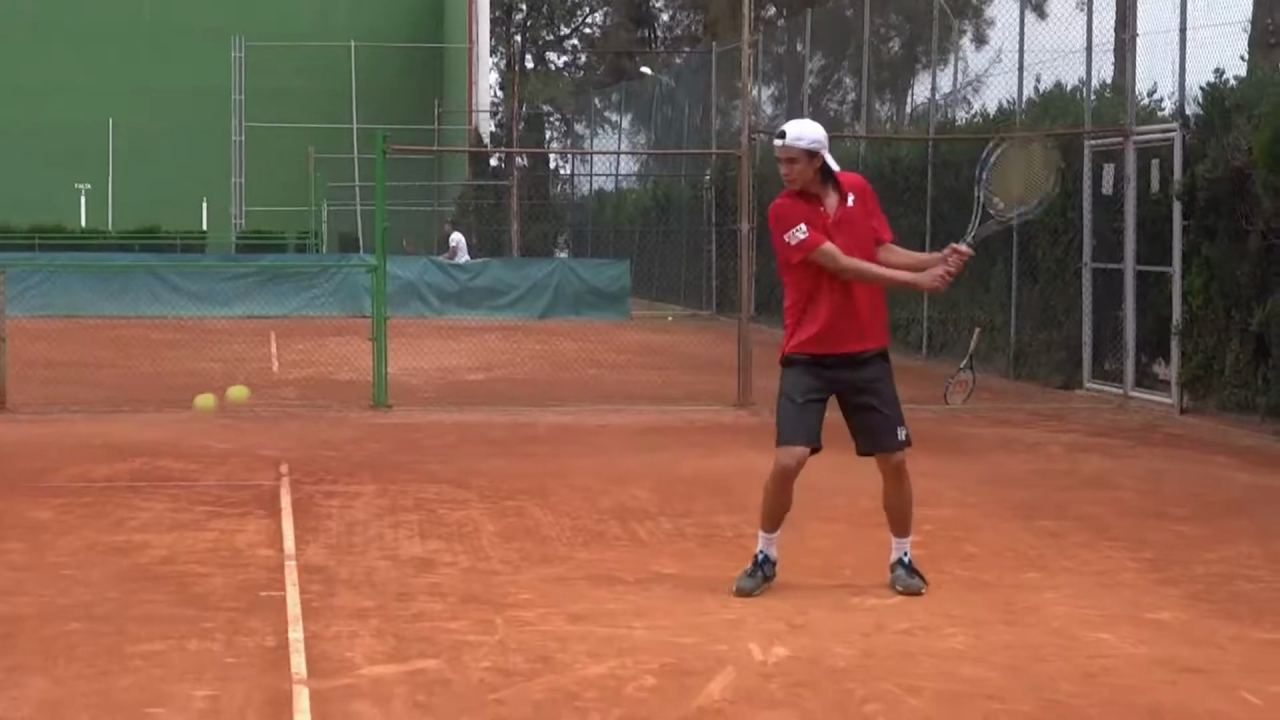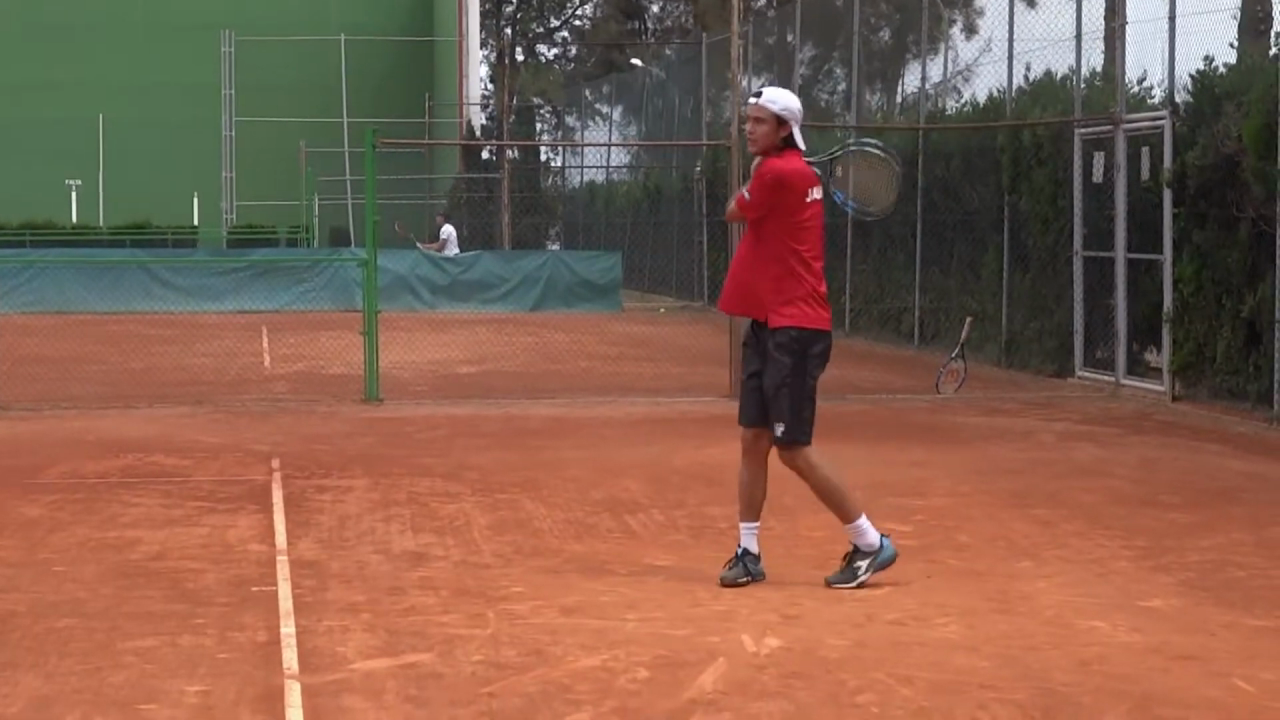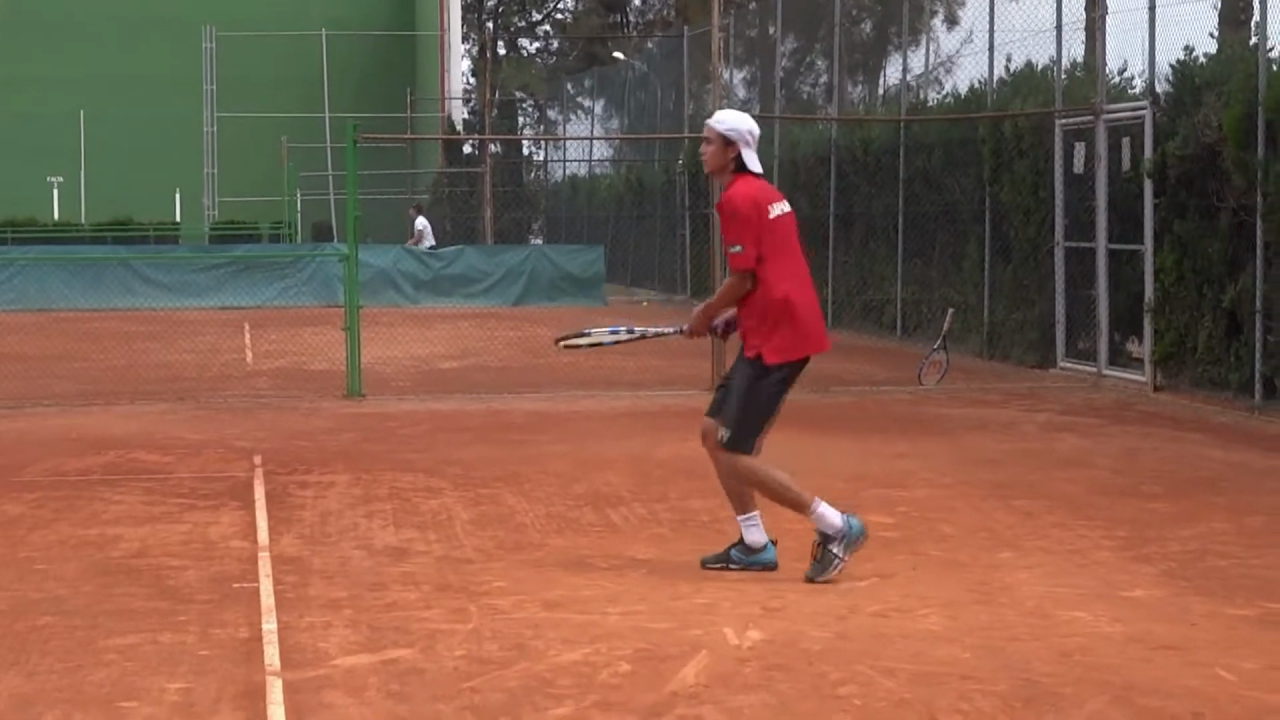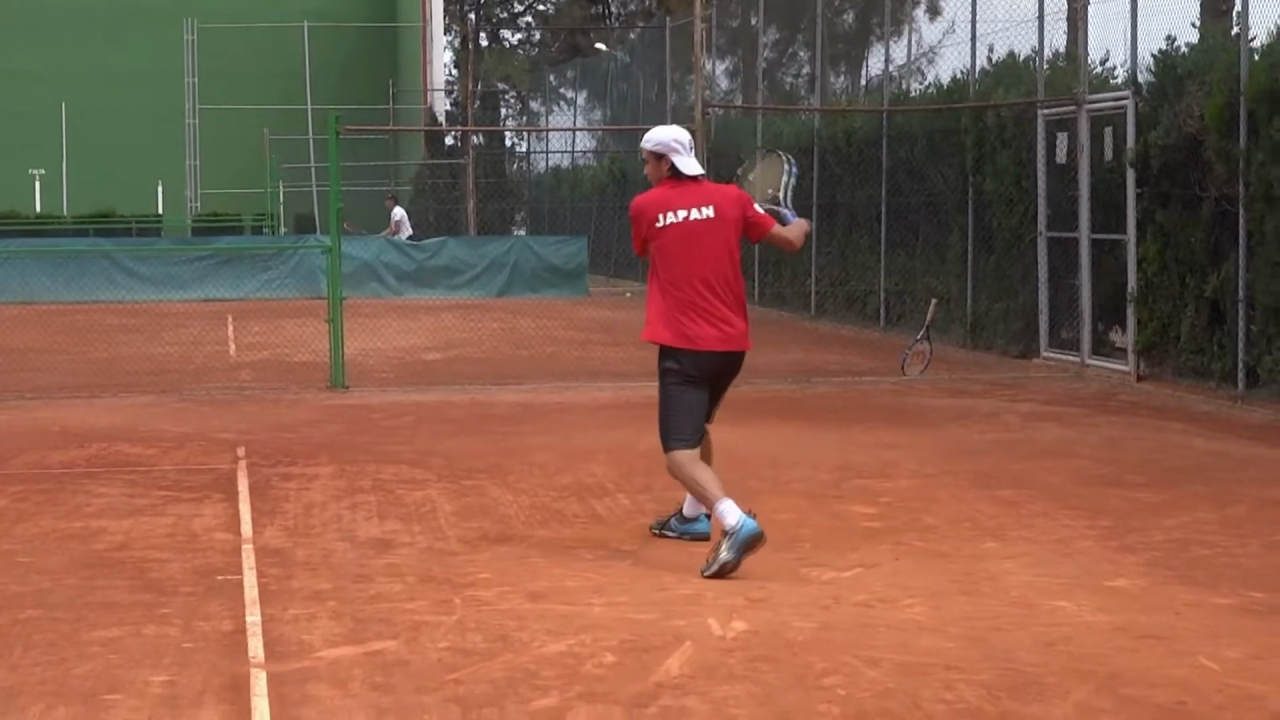
dt=0.7s
person 1, frame 1
left shoulder: (857, 188)
right shoulder: (784, 210)
left elbow: (884, 251)
right elbow: (839, 266)
left wrist: (936, 260)
right wrist: (913, 277)
left hip: (866, 351)
right hip: (807, 355)
left knee: (894, 460)
right knee: (788, 461)
left ankle: (901, 558)
right ankle: (764, 557)
person 1, frame 2
left shoulder: (779, 173)
right shoulder: (786, 170)
left elbow: (734, 213)
left wrist: (760, 160)
left hip: (795, 329)
right hip: (768, 326)
left knee: (793, 451)
right knee: (752, 442)
left ankle: (870, 544)
right ankle: (748, 552)
person 1, frame 3
left shoulder: (737, 198)
right shoulder: (762, 193)
left elbow: (742, 280)
left wrist: (703, 315)
right wrist: (737, 316)
left hip: (777, 343)
right hip: (774, 336)
left knee: (737, 456)
right knee: (714, 433)
left ankle: (837, 525)
right ankle: (755, 543)
person 1, frame 4
left shoulder: (643, 206)
right shoulder: (731, 197)
right elbow: (790, 241)
right wrist: (800, 225)
left hip: (683, 345)
right hip: (732, 342)
left knee: (680, 456)
right knee: (692, 426)
left ankle: (736, 524)
right ankle: (693, 515)
